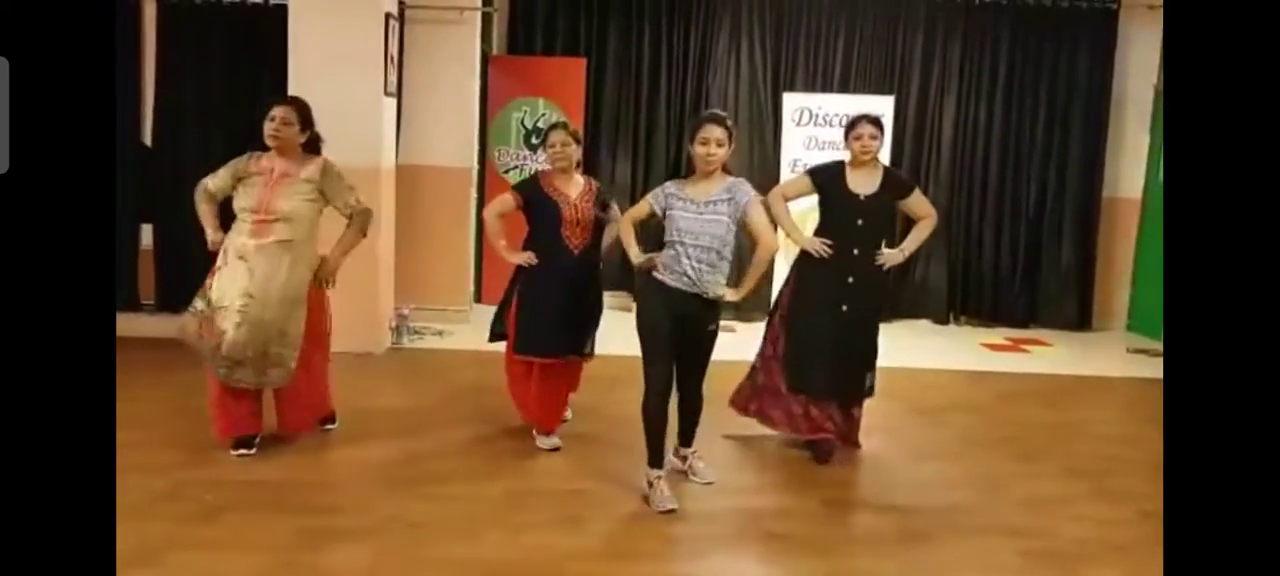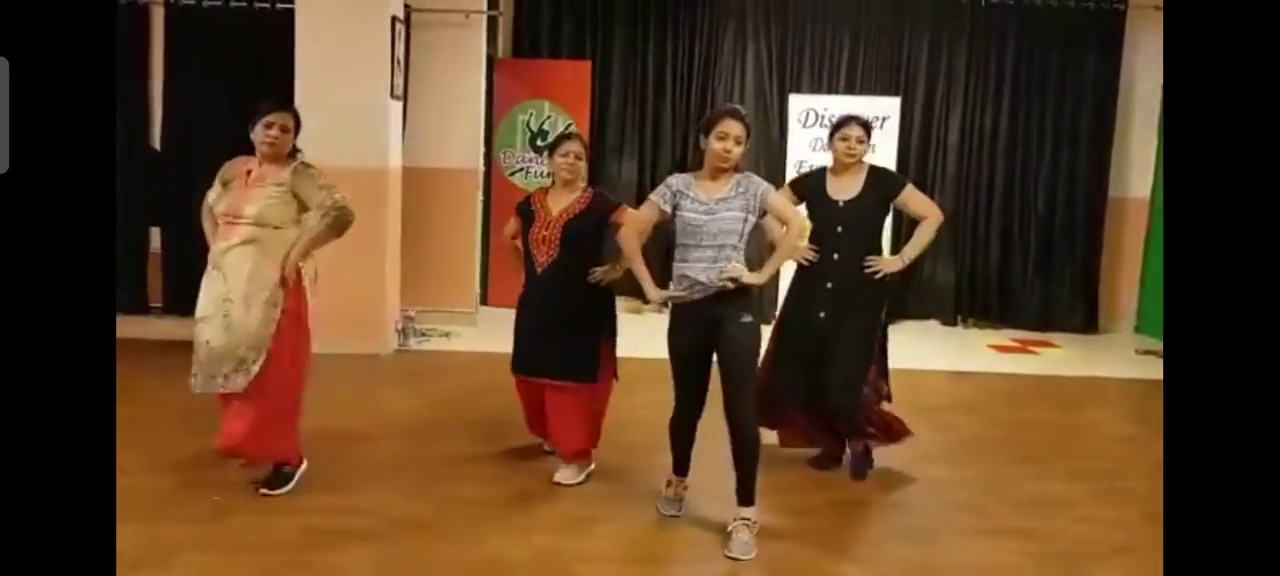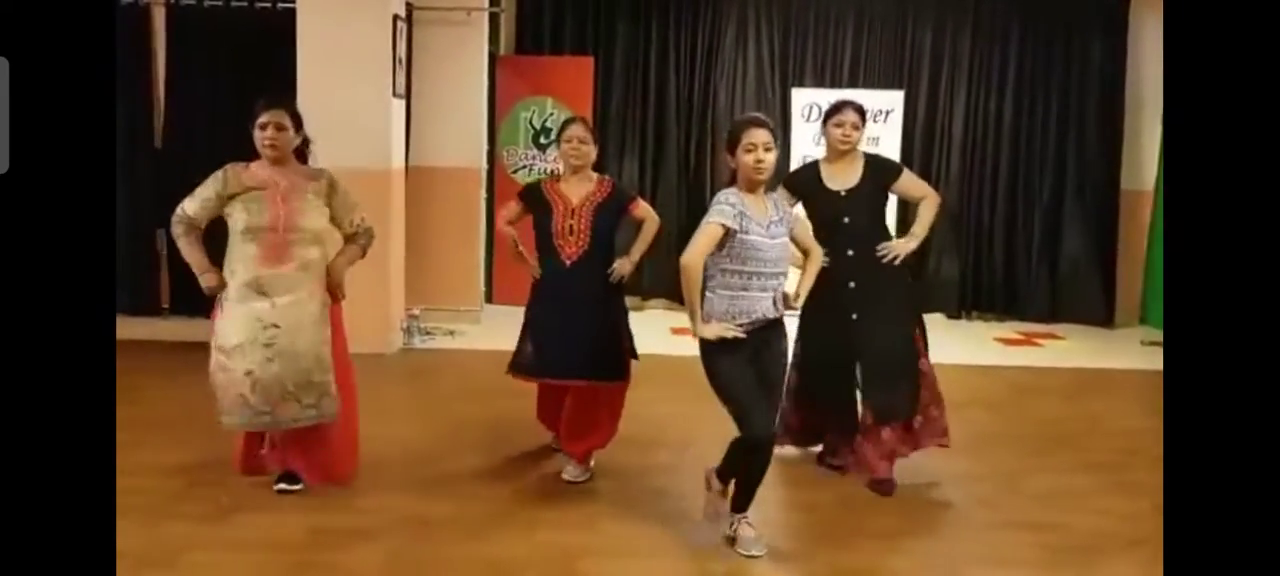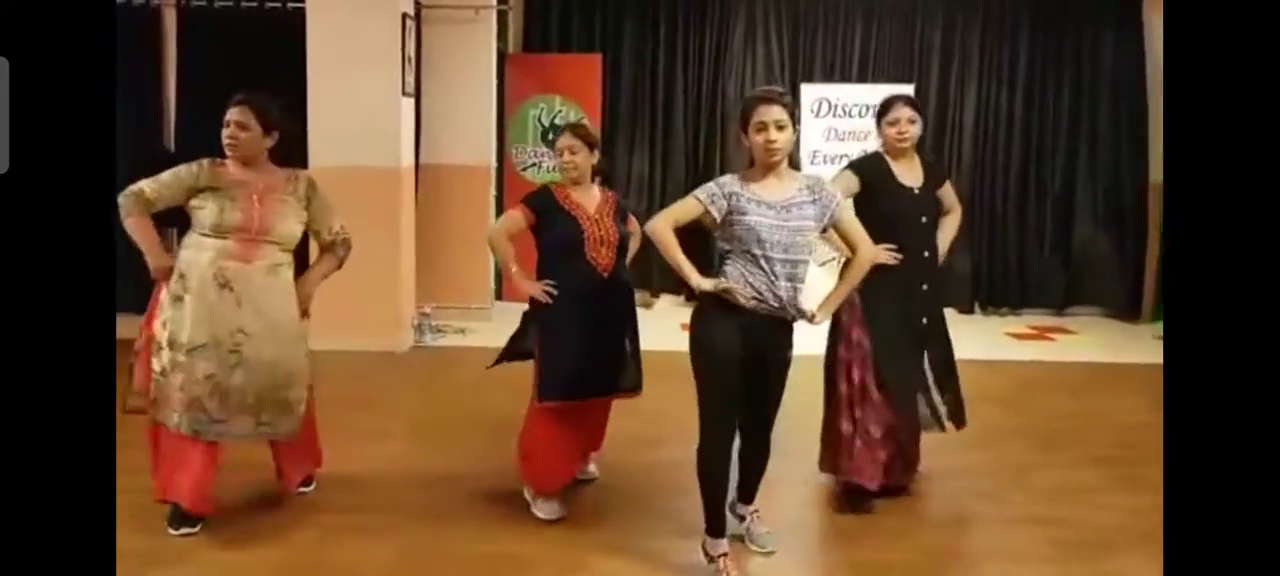
dt=0.7s
person 1, frame 1
left shoulder: (738, 191)
right shoulder: (671, 191)
left elbow: (768, 243)
right elbow: (626, 221)
left wrist: (740, 291)
right wrist: (637, 258)
left hip: (702, 303)
right hip: (658, 295)
left knee: (689, 385)
right knee: (657, 385)
left ankle: (685, 452)
right ankle: (656, 475)
person 1, frame 2
left shoulder: (750, 187)
right shoulder: (676, 187)
left elbow: (796, 223)
right elbow: (629, 233)
left wrist: (763, 274)
right wrist: (650, 288)
left hip: (735, 307)
right hip: (688, 309)
left knee: (741, 408)
right knee: (688, 403)
left ankle: (746, 515)
right ankle: (677, 480)
person 1, frame 3
left shoulder: (779, 208)
right shoulder: (728, 204)
left elbow: (814, 252)
right elbow: (691, 260)
left wrist: (799, 297)
right wrist: (698, 322)
left hip: (770, 335)
right hip: (726, 338)
left knee: (765, 432)
right knee: (758, 431)
left ankle: (738, 516)
right ankle: (719, 481)
person 1, frame 4
left shoulder: (816, 192)
right shoulder: (728, 189)
left elbow: (864, 251)
right elbow: (658, 225)
left wrist: (825, 309)
right wrist: (696, 280)
left hip: (776, 328)
right hip: (722, 319)
left knee: (759, 428)
right knee: (718, 430)
left ankle: (745, 506)
person 2, frame 1
left shoulder: (320, 171)
right shoulder: (246, 165)
left elbow: (361, 215)
right elbow: (205, 191)
left wrist: (334, 259)
right wrist: (212, 231)
left hip: (291, 276)
right hip: (237, 272)
left knee: (296, 353)
right knee: (233, 349)
left ankle: (319, 412)
right ankle: (245, 427)
person 2, frame 2
left shoulder: (298, 174)
right shoulder: (232, 169)
left elbow: (340, 213)
right elbow: (209, 207)
left wrist: (298, 251)
right wrist: (214, 246)
left hip: (268, 285)
right hip: (224, 281)
left knee: (267, 365)
right knee: (229, 358)
left ankle: (287, 457)
right ankle: (246, 437)
person 2, frame 3
left shoulder: (322, 184)
right shoulder: (232, 178)
left elbow: (362, 232)
right elbow: (183, 220)
left wrist: (337, 266)
right wrist: (205, 271)
left hip: (305, 301)
right hip: (245, 299)
left knee: (300, 378)
right knee: (245, 376)
left ankle: (293, 463)
right ankle: (258, 446)
person 2, frame 4
left shoulder: (300, 187)
right shoulder: (203, 174)
left elbow: (339, 242)
right elbow: (133, 199)
left wrist: (310, 281)
right wrist: (155, 255)
left hip: (267, 308)
right hip: (197, 303)
left knee: (276, 388)
right knee: (187, 394)
left ankle: (298, 467)
right ankle: (185, 494)
person 3, frame 1
left shoulder: (895, 183)
right shoulder: (827, 174)
left elbow: (928, 217)
right elbow: (776, 195)
left wrist: (902, 252)
right wrist: (798, 237)
left hip: (865, 282)
right hip: (819, 276)
left knee: (853, 356)
right knee: (815, 352)
left ankle: (842, 428)
right ankle: (821, 431)
person 3, frame 2
left shoulder: (884, 182)
right shoulder: (811, 182)
left elbow: (932, 216)
left wrist: (901, 259)
left hip: (862, 291)
right hip: (813, 287)
left knee: (845, 375)
right knee: (805, 368)
left ankle: (860, 440)
right ankle: (829, 442)
person 3, frame 3
left shoulder: (881, 169)
right shoulder: (805, 178)
left elbow: (930, 198)
left wrist: (912, 239)
left hip: (883, 285)
right hip: (830, 287)
left knee: (886, 368)
right knee: (829, 368)
left ankle: (876, 460)
right ankle: (837, 445)
person 3, frame 4
left shoulder: (931, 170)
right shoulder: (867, 169)
left elbow: (953, 210)
left wrist: (939, 249)
left hip: (921, 291)
right hip: (876, 290)
left knee: (910, 383)
right knee: (875, 382)
left ankle: (894, 470)
right ankle: (858, 479)
person 4, frame 1
left shoulder: (593, 190)
right shoulder: (534, 186)
left elbow: (615, 220)
right elbow: (491, 212)
left wrist: (600, 249)
right wrist: (508, 253)
left hip: (582, 287)
right hip: (541, 284)
left knee: (570, 354)
right knee: (540, 354)
left ankle: (556, 408)
right ankle: (544, 425)
person 4, frame 2
left shoulder: (596, 203)
right shoulder: (531, 203)
right elbow: (509, 235)
left wrist: (617, 268)
right wrist: (528, 265)
left hip: (582, 306)
right hip: (538, 305)
left knee: (574, 381)
right knee: (534, 376)
left ankle: (579, 456)
right ankle: (551, 433)
person 4, frame 3
left shoulder: (610, 191)
right shoulder: (540, 191)
left elbow: (651, 220)
right elbow: (502, 221)
left wrist: (630, 260)
right wrist: (526, 257)
left hip: (599, 298)
right hip: (552, 297)
left knee: (595, 375)
right knee: (554, 373)
left ankle: (580, 450)
right ankle: (562, 434)
person 4, frame 4
left shoulder: (612, 201)
right shoulder: (546, 198)
left elbow: (634, 232)
right elbow: (498, 233)
left wrist: (621, 267)
right wrist: (522, 280)
left hip: (610, 314)
right hip: (562, 313)
left knee: (597, 393)
right knee: (556, 398)
left ankle: (583, 453)
right ankle: (541, 484)
